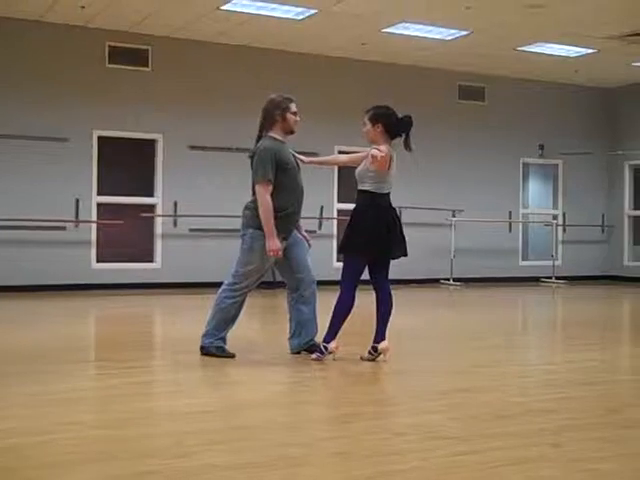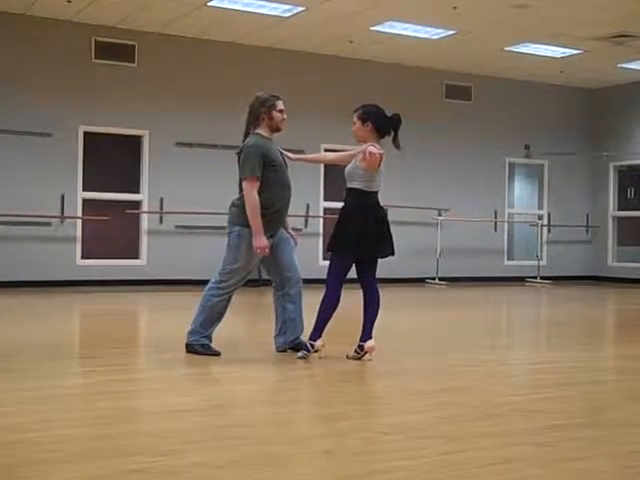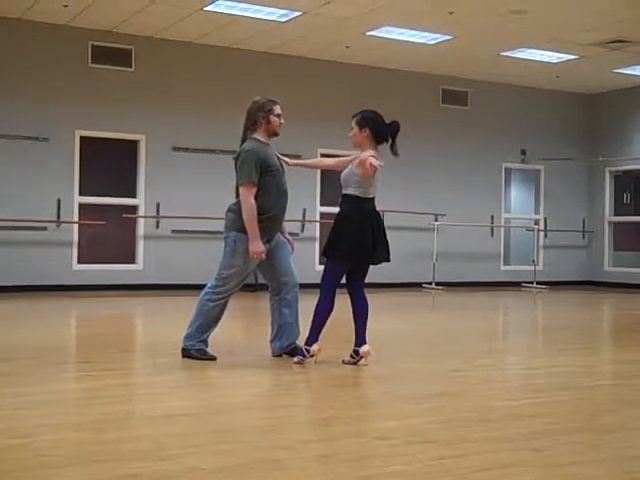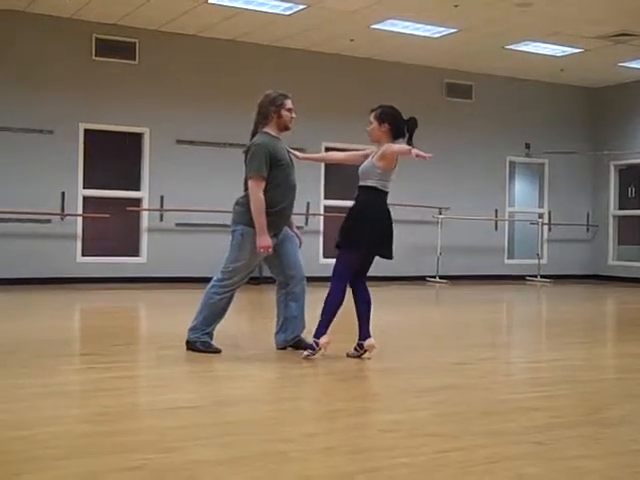
dt=0.7s
person 1, frame 1
left shoulder: (283, 148)
right shoulder: (267, 149)
right elbow: (263, 195)
left wrist: (298, 229)
right wrist: (271, 237)
left hip: (287, 232)
right hip: (263, 232)
left knee: (304, 284)
right knee: (238, 286)
left ankle: (303, 341)
right ankle: (211, 341)
person 1, frame 2
left shoulder: (271, 146)
right shoulder: (254, 146)
right elbow: (250, 192)
left wrist: (286, 227)
right wrist: (257, 234)
left hip: (274, 230)
right hip: (249, 229)
left knee: (290, 281)
right knee: (225, 284)
left ankle: (289, 339)
right ankle: (197, 338)
person 1, frame 3
left shoulder: (268, 151)
right shoulder: (251, 151)
right elbow: (247, 198)
left wrist: (283, 232)
right wrist: (254, 240)
left hip: (271, 235)
right hip: (246, 235)
left knee: (287, 286)
right knee: (221, 289)
left ankle: (285, 344)
right ankle: (193, 343)
person 1, frame 4
left shoulder: (278, 144)
right shoulder: (261, 145)
right elbow: (255, 191)
left wrist: (291, 226)
right wrist: (261, 233)
left hip: (278, 229)
right hip: (253, 228)
left knee: (294, 279)
right knee: (227, 282)
left ankle: (290, 336)
right ankle: (198, 335)
person 2, frame 1
left shoulder: (382, 153)
right shoulder: (376, 153)
left elbow: (380, 164)
right elbow: (342, 159)
left wrist: (376, 158)
right wrist: (309, 160)
left hip: (369, 220)
right hip: (380, 221)
left knee: (348, 284)
right knee: (381, 283)
left ankle: (329, 341)
right ankle: (380, 341)
person 2, frame 2
left shoulder: (371, 152)
right shoulder: (363, 153)
left elbow: (371, 157)
right elbow: (329, 157)
left wrist: (371, 153)
right wrist: (296, 157)
left hip: (357, 218)
right hip: (369, 219)
left knee: (334, 282)
right knee: (368, 282)
left ankle: (315, 339)
right ankle: (366, 339)
person 2, frame 3
left shoulder: (366, 158)
right shoulder: (359, 159)
left elbow: (368, 159)
right elbow: (327, 163)
left wrist: (368, 161)
right wrist: (294, 163)
left hip: (352, 224)
right hip: (365, 226)
left knee: (328, 287)
right knee: (356, 287)
left ankle: (311, 344)
right ankle: (360, 345)
person 2, frame 4
left shoulder: (388, 151)
right shoulder: (374, 153)
left elbow: (398, 148)
right elbow: (339, 156)
left wrist: (409, 149)
right wrist: (305, 156)
left hip: (368, 217)
right hip: (370, 218)
left knee: (340, 278)
right knee: (356, 280)
left ankle: (320, 336)
right ankle: (364, 339)
